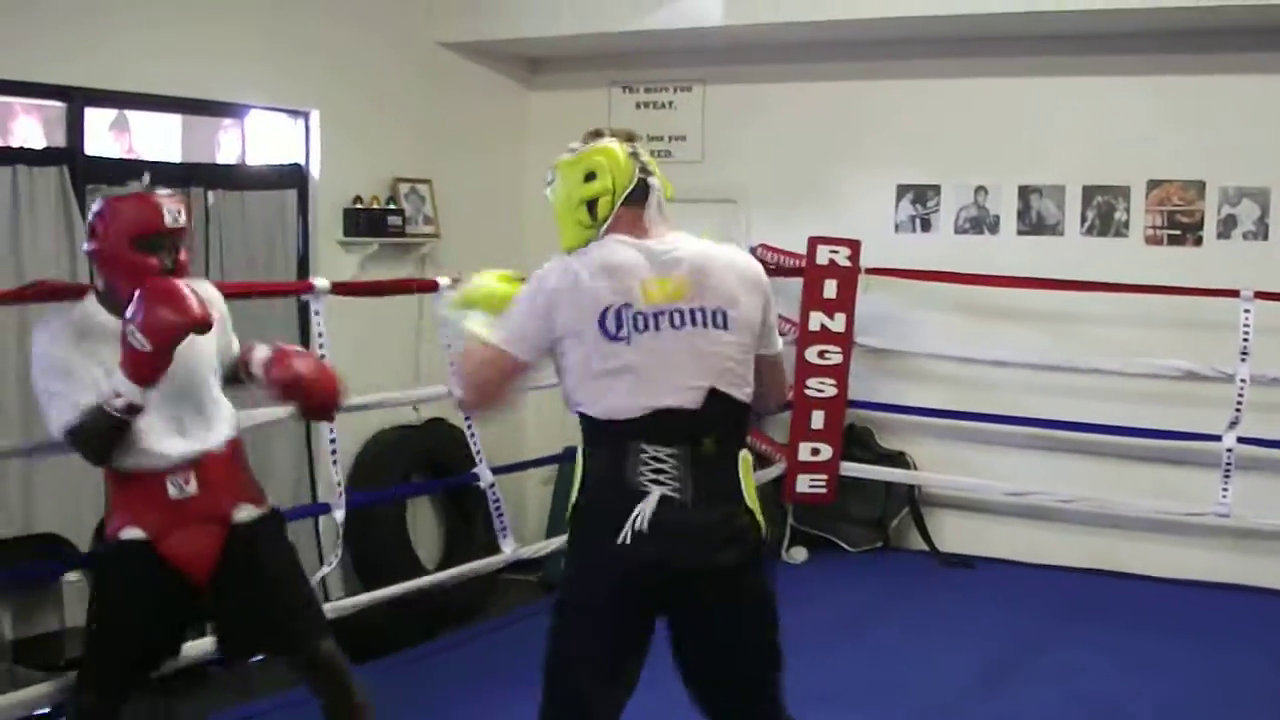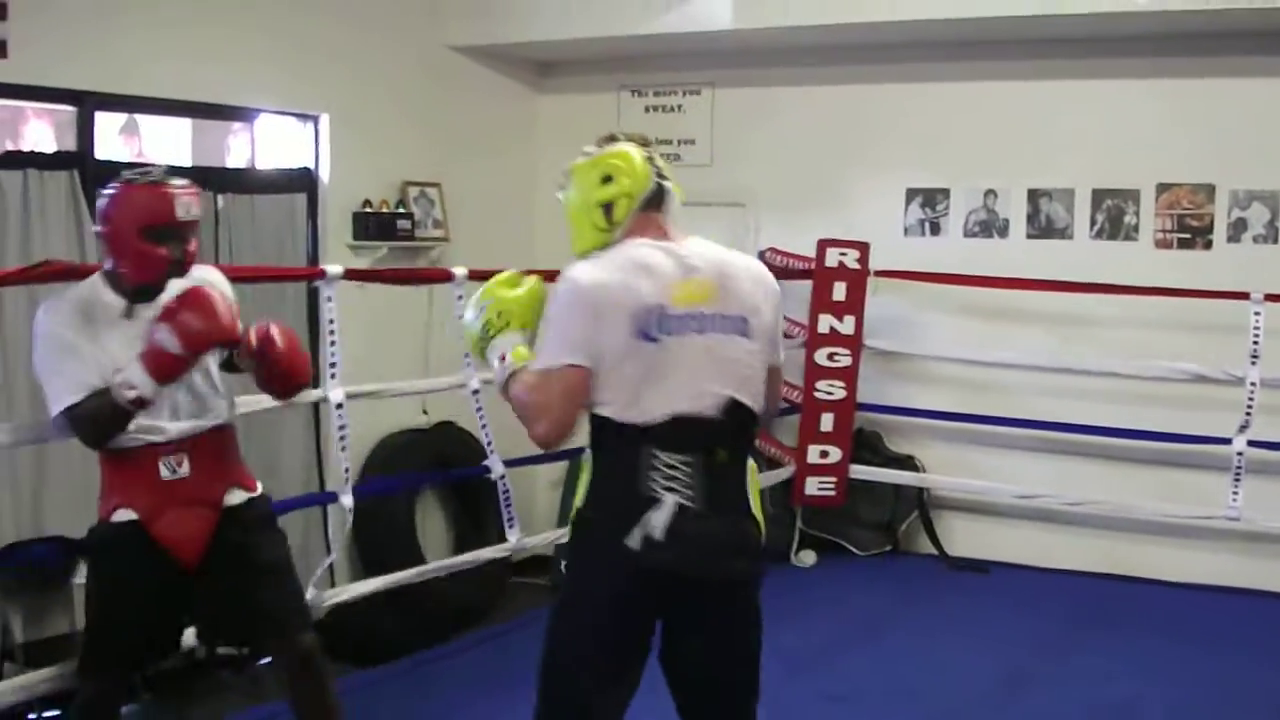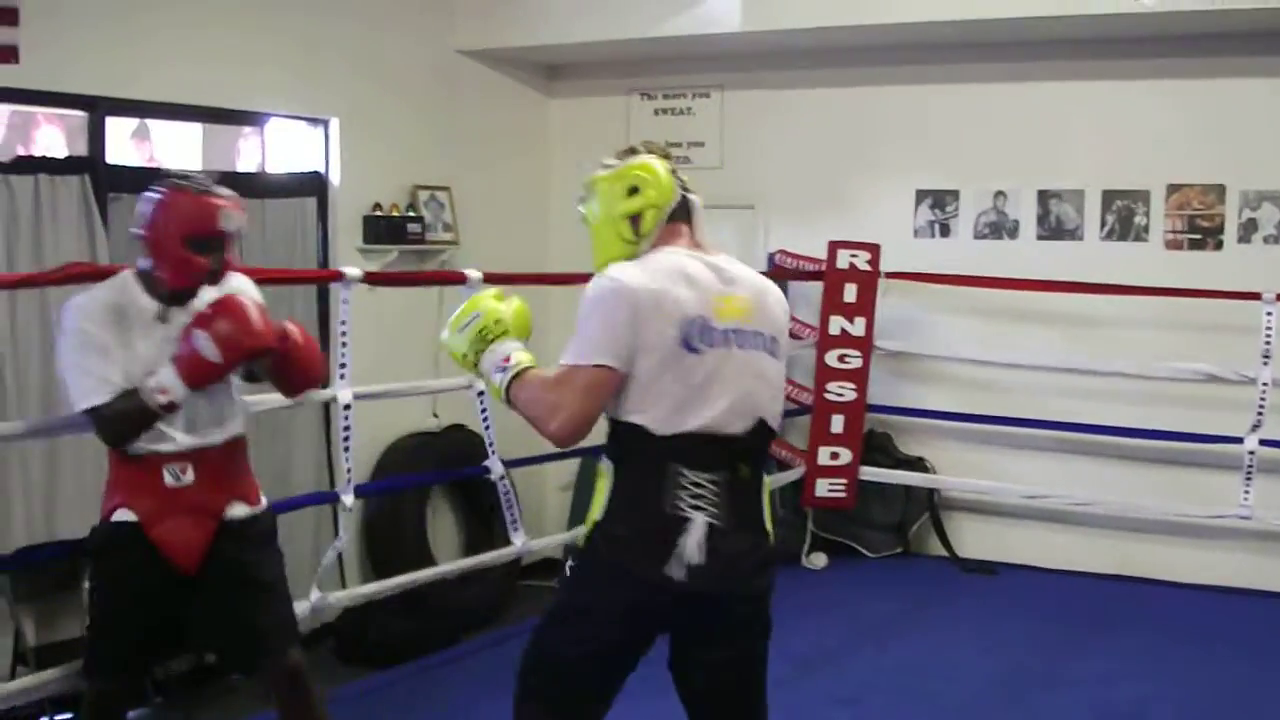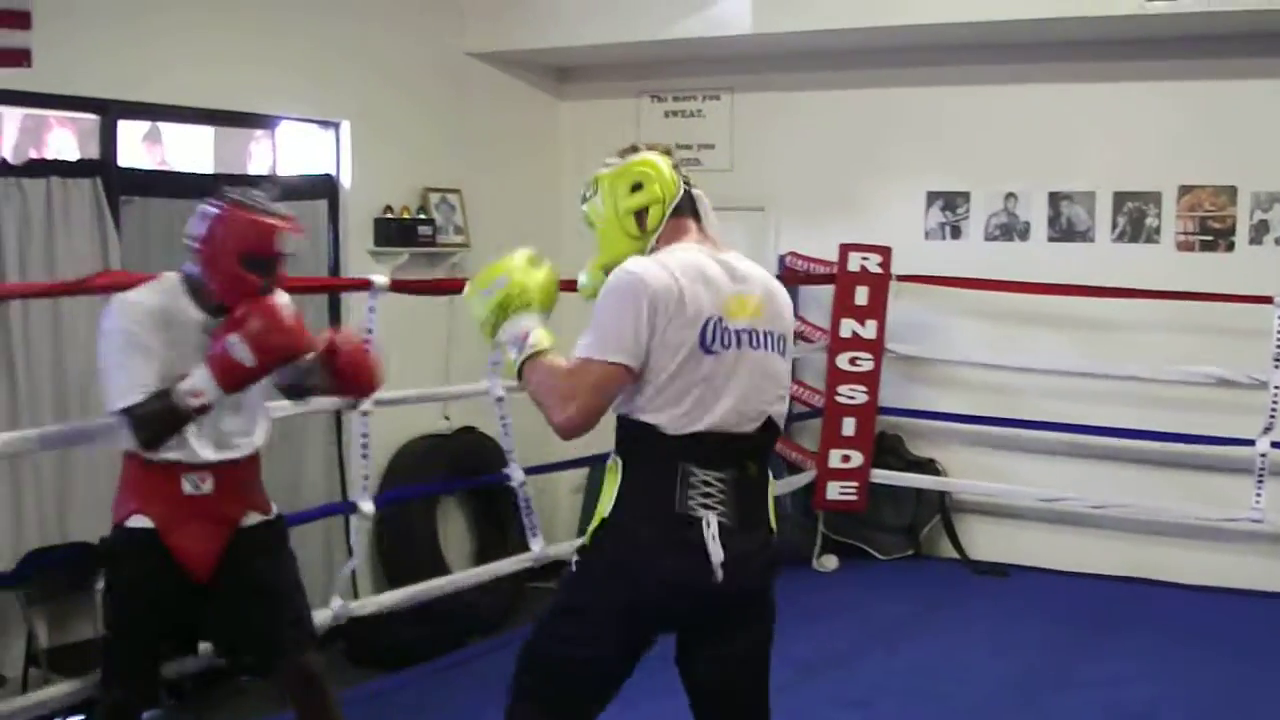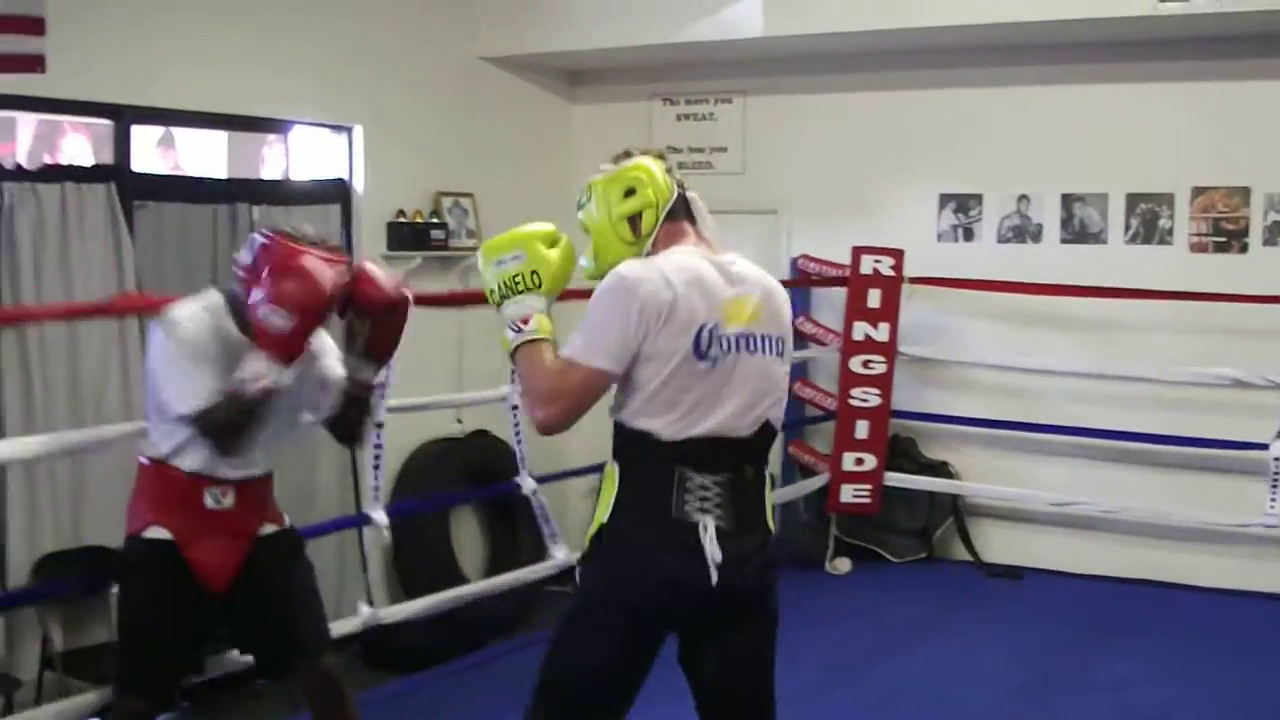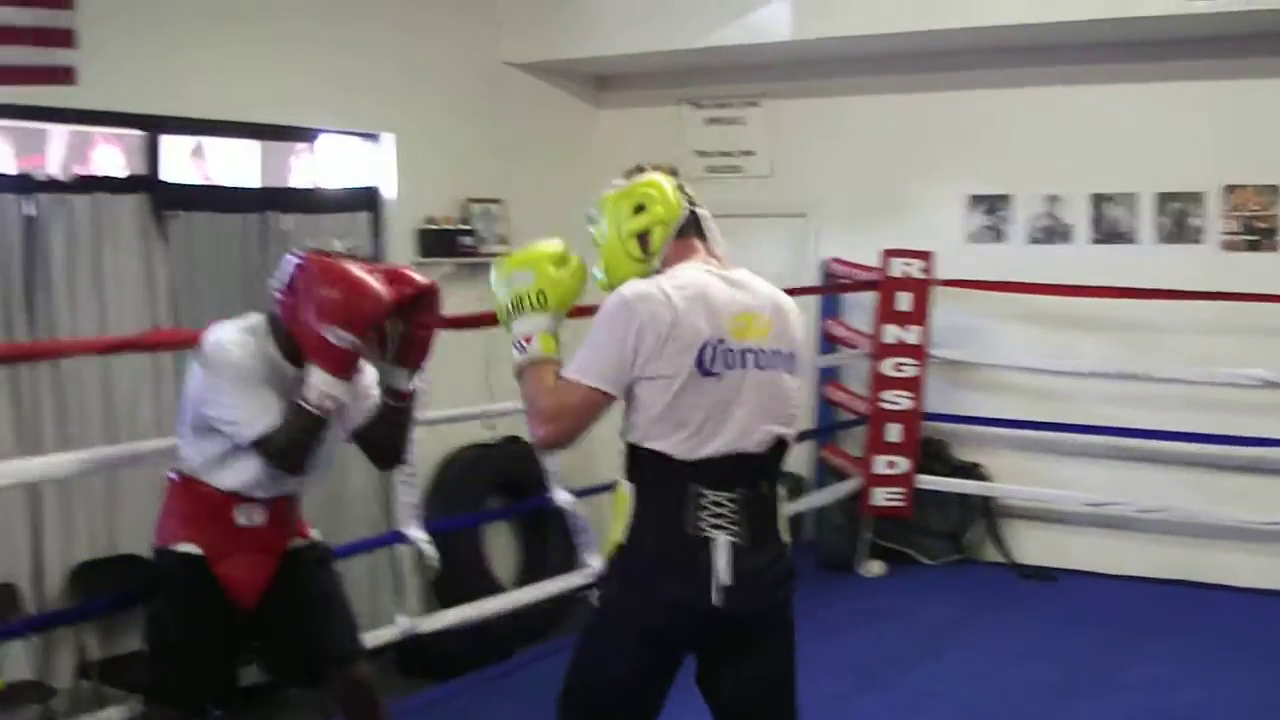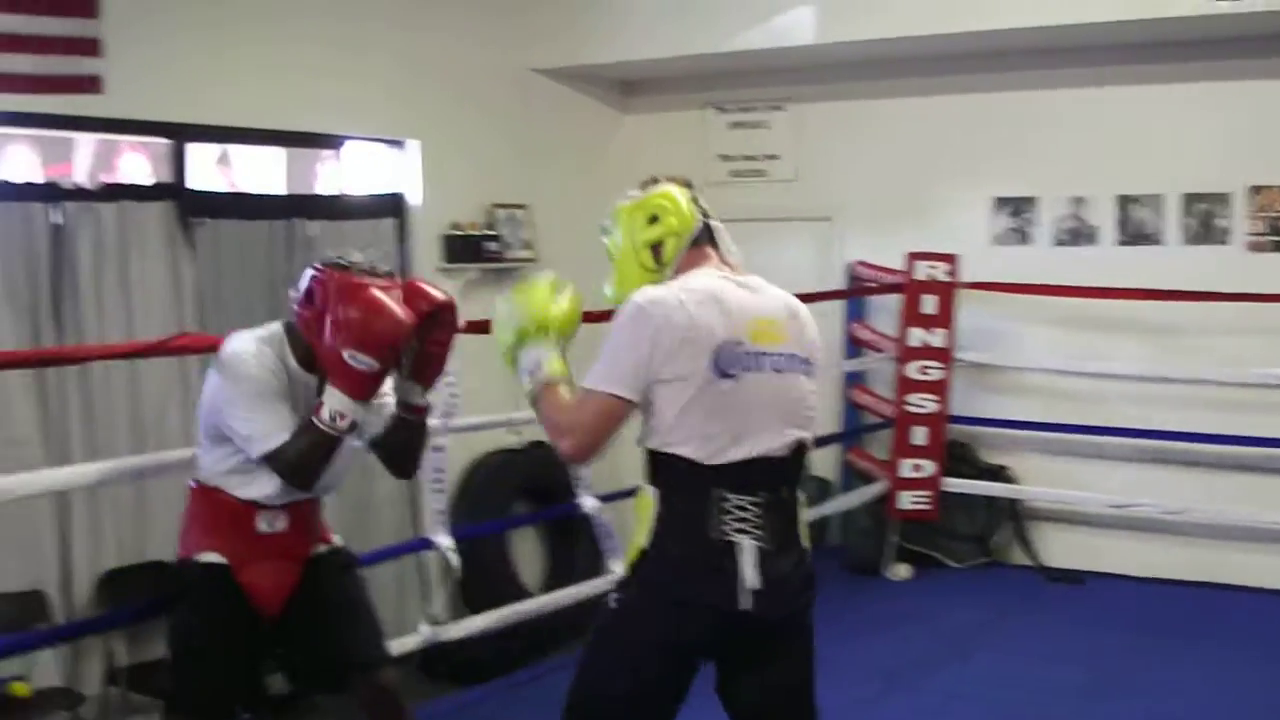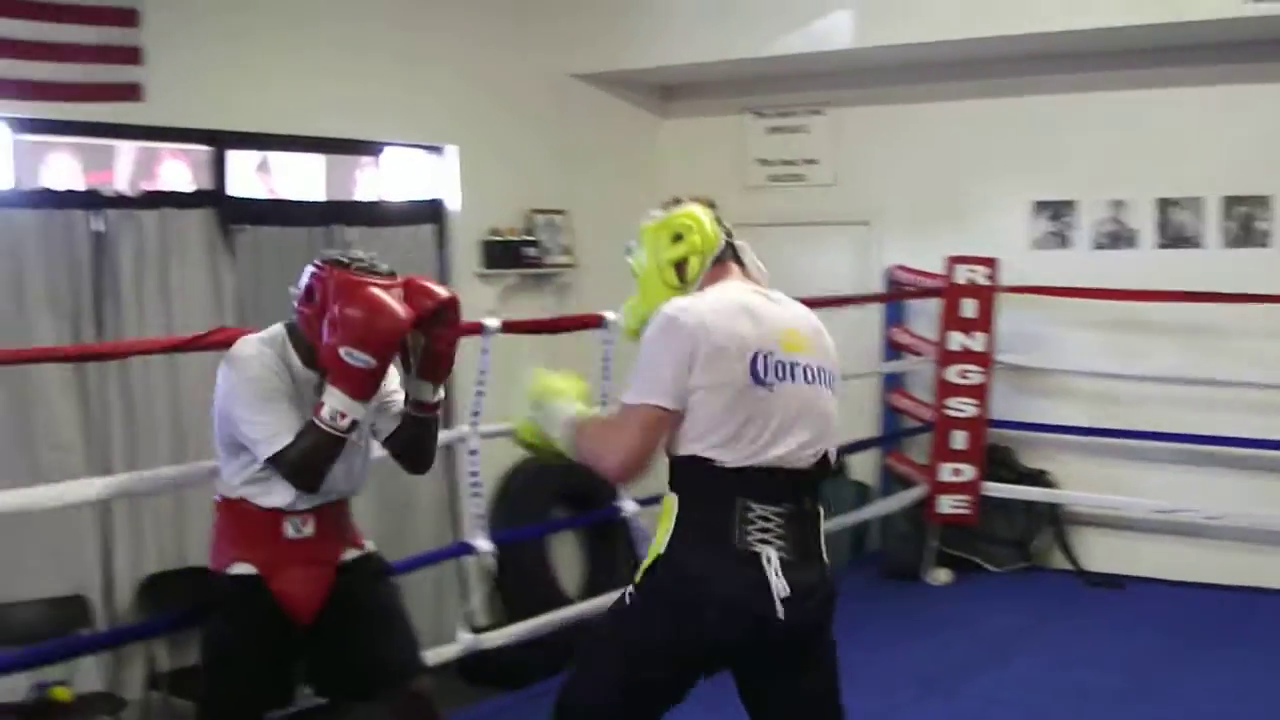
dt=0.1s
person 1, frame 1
left shoulder: (568, 279)
right shoulder: (740, 268)
left elbow: (477, 390)
right elbow: (771, 394)
left wrist: (478, 318)
left hip: (616, 531)
right hip: (724, 524)
person 1, frame 2
left shoulder: (594, 280)
right shoulder: (751, 276)
left elbow: (549, 422)
left wrist: (504, 344)
left hip: (621, 536)
right hip: (727, 533)
person 1, frame 3
left shoulder: (627, 287)
right shoulder: (766, 295)
left elbow: (563, 421)
left wrist: (499, 355)
left hip: (632, 551)
right hip: (738, 551)
person 1, frame 4
left shoulder: (643, 281)
right shoulder: (771, 291)
left elbow: (570, 412)
left wrist: (520, 332)
left hip: (644, 544)
right hip: (743, 549)
person 1, frame 5
left shoulder: (636, 285)
right shoulder: (770, 291)
left elbow: (549, 410)
left wrist: (522, 308)
left hip: (644, 548)
right hip: (742, 549)
person 1, frame 6
left shoulder: (641, 305)
right shoulder: (780, 308)
left elbow: (550, 427)
left wrist: (531, 323)
left hip: (661, 567)
right hip: (759, 566)
person 1, frame 7
left shoulder: (655, 310)
right shoulder: (795, 314)
left elbow: (574, 439)
left wrist: (537, 355)
left hip: (679, 574)
right hip: (778, 571)
person 1, frame 8
left shoulder: (686, 320)
right shoulder: (812, 330)
left elbow: (622, 459)
left wrist: (566, 415)
left hip: (691, 583)
right hip: (796, 584)
person 2, frame 1
left shoulder: (202, 298)
right shoulder: (60, 337)
right elbow: (96, 448)
left wrist: (272, 366)
right wrist: (140, 366)
left hip: (230, 501)
right hip: (145, 520)
left knee: (316, 650)
person 2, frame 2
left shoulder: (205, 284)
right shoulder: (65, 315)
right elbow: (92, 429)
left wrist: (261, 348)
right wrist: (155, 364)
left hip: (223, 486)
right hip: (136, 504)
left knee: (295, 642)
right knee: (106, 674)
person 2, frame 3
left shoulder: (234, 292)
right shoulder: (92, 311)
right elbow: (113, 429)
left wrist: (276, 355)
right wrist: (184, 371)
left hip: (228, 496)
right hip: (141, 508)
left knee: (282, 659)
right knee: (111, 676)
person 2, frame 4
left shoulder: (272, 310)
right shoulder: (137, 311)
left elbow: (292, 382)
right elbow: (145, 424)
left wrist: (327, 366)
right wrist: (218, 371)
left hip: (238, 502)
right hip: (153, 510)
left knee: (298, 661)
person 2, frame 5
left shoulder: (306, 337)
right shoulder: (185, 326)
left elbow: (349, 433)
right elbow: (223, 437)
left wrist: (367, 357)
right wrist: (274, 353)
left hip: (252, 513)
right hip: (172, 518)
left knee: (318, 667)
person 2, frame 6
left shoulder: (343, 352)
right shoulder: (228, 349)
left elbow: (387, 456)
right elbow: (289, 456)
left wrist: (402, 365)
right wrist: (337, 364)
left hip: (280, 529)
right hip: (201, 533)
left knee: (351, 674)
person 2, frame 7
left shoulder: (361, 365)
right shoulder: (245, 359)
left elbow: (402, 463)
right elbow: (298, 470)
left wrist: (418, 379)
right wrist: (351, 385)
left hip: (302, 535)
right hip: (223, 543)
left knee: (375, 680)
person 2, frame 8
left shoulder: (370, 358)
right shoulder: (251, 363)
left elbow: (416, 460)
right elbow: (304, 474)
left wrist: (427, 374)
right wrist: (350, 384)
left hip: (334, 544)
right hip: (254, 550)
